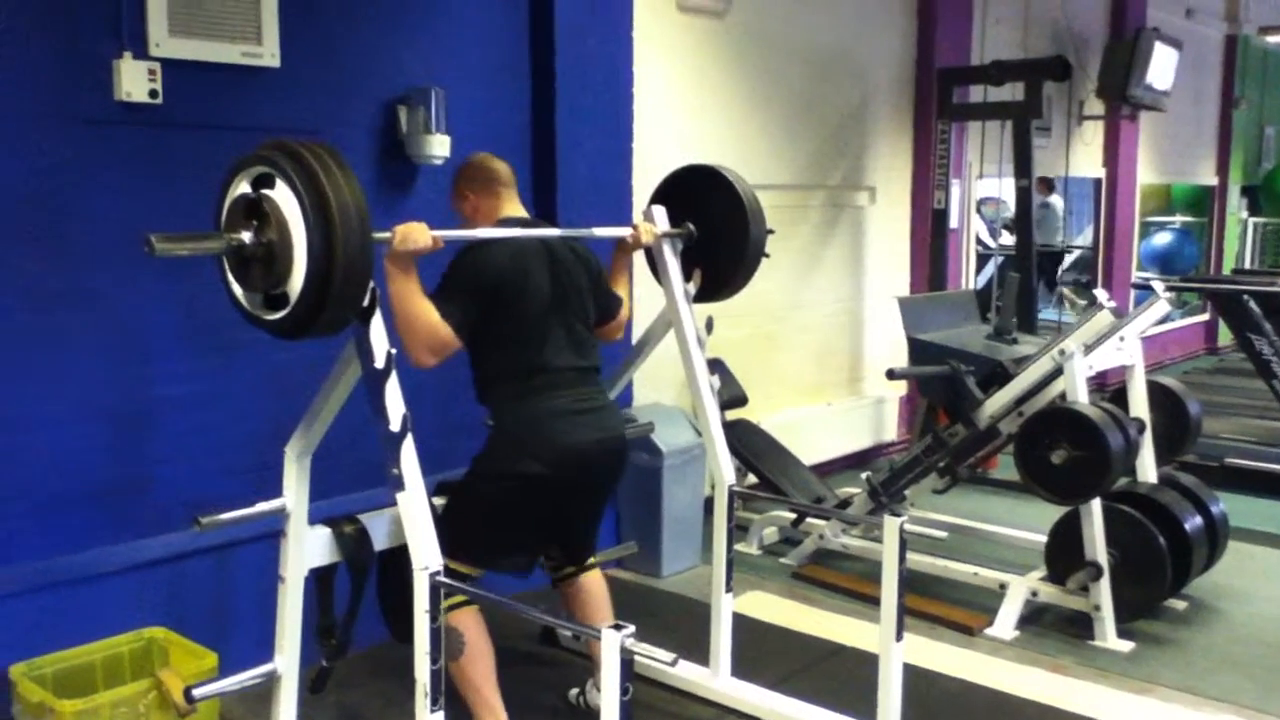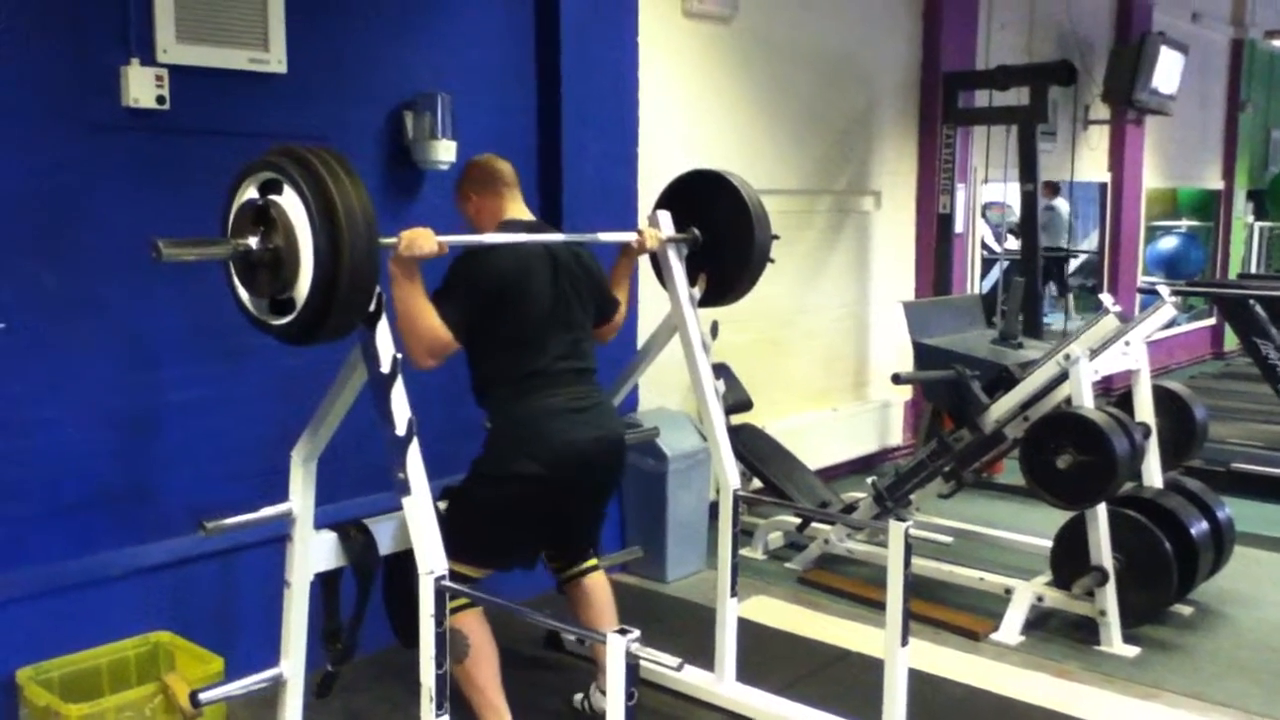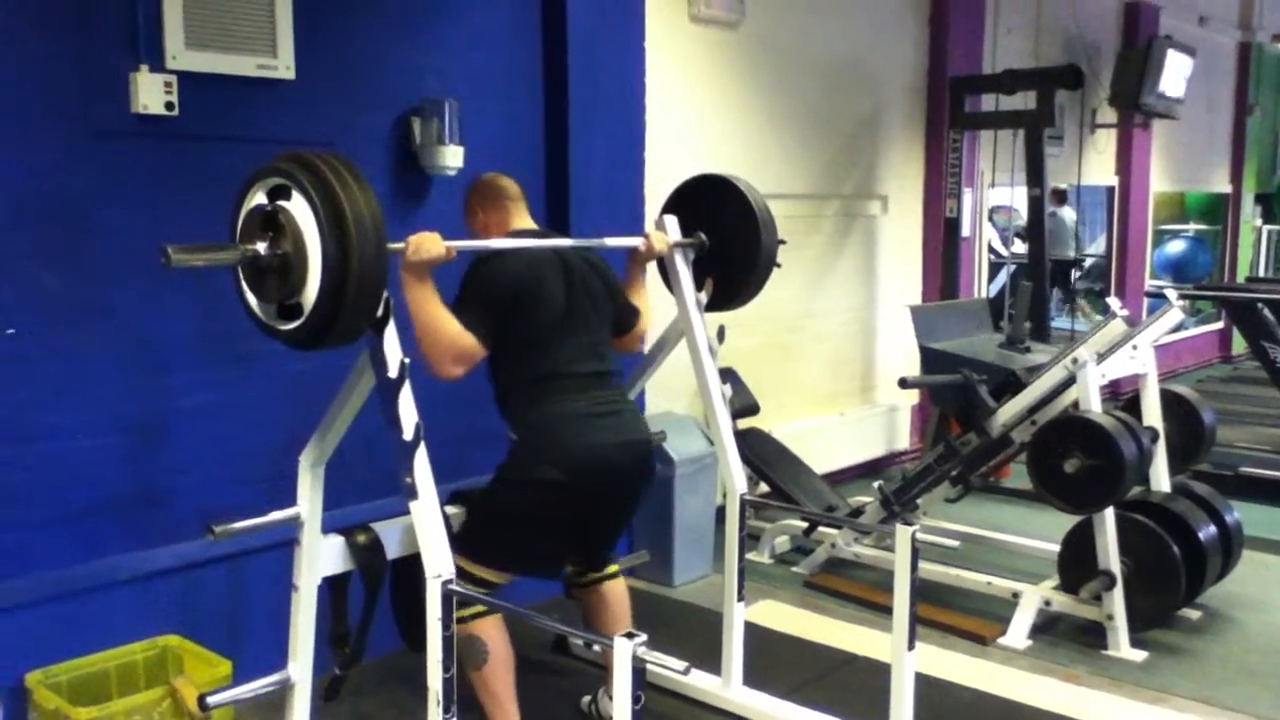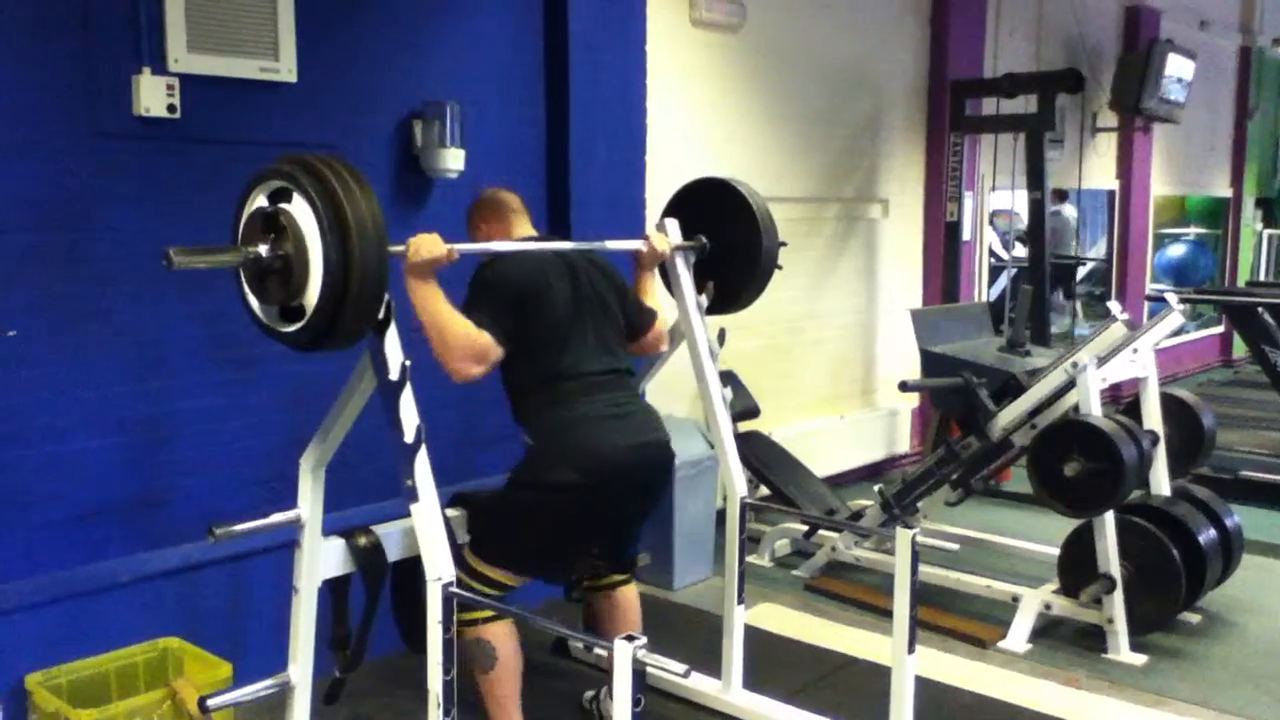
dt=0.2s
person 1, frame 1
left shoulder: (482, 258)
right shoulder: (576, 250)
left elbow: (427, 349)
right elbow: (614, 326)
left wrist: (400, 267)
right wrist: (626, 255)
left hip: (534, 444)
right hip: (605, 434)
left knee: (443, 580)
right knee: (573, 556)
person 1, frame 2
left shoulder: (485, 259)
right shoulder: (575, 252)
left elbow: (427, 350)
right elbow: (607, 327)
left wrist: (404, 271)
right wrist: (629, 259)
left hip: (532, 444)
right hip: (602, 432)
left knee: (447, 582)
right knee: (576, 556)
person 1, frame 3
left shoulder: (496, 268)
right shoulder: (588, 260)
left elbow: (451, 359)
right elbow: (632, 337)
left wrist: (416, 275)
right wrist: (641, 264)
left hip: (559, 452)
right hip: (630, 440)
left knee: (463, 587)
right knee: (593, 562)
person 1, frame 4
left shoulder: (502, 272)
right shoulder: (595, 264)
left elbow: (466, 361)
right elbow: (653, 340)
left wrist: (420, 278)
right wrist: (648, 268)
left hip: (577, 454)
right hip: (650, 443)
left knee: (474, 591)
right knee: (610, 564)
